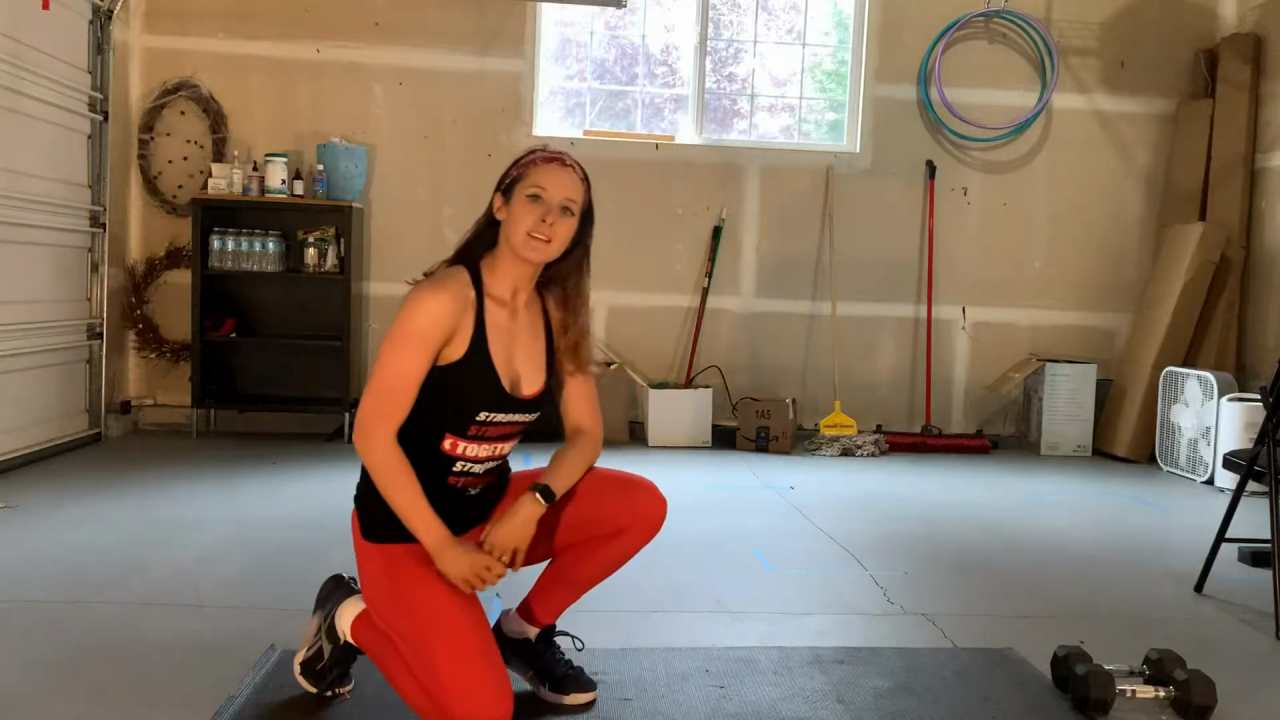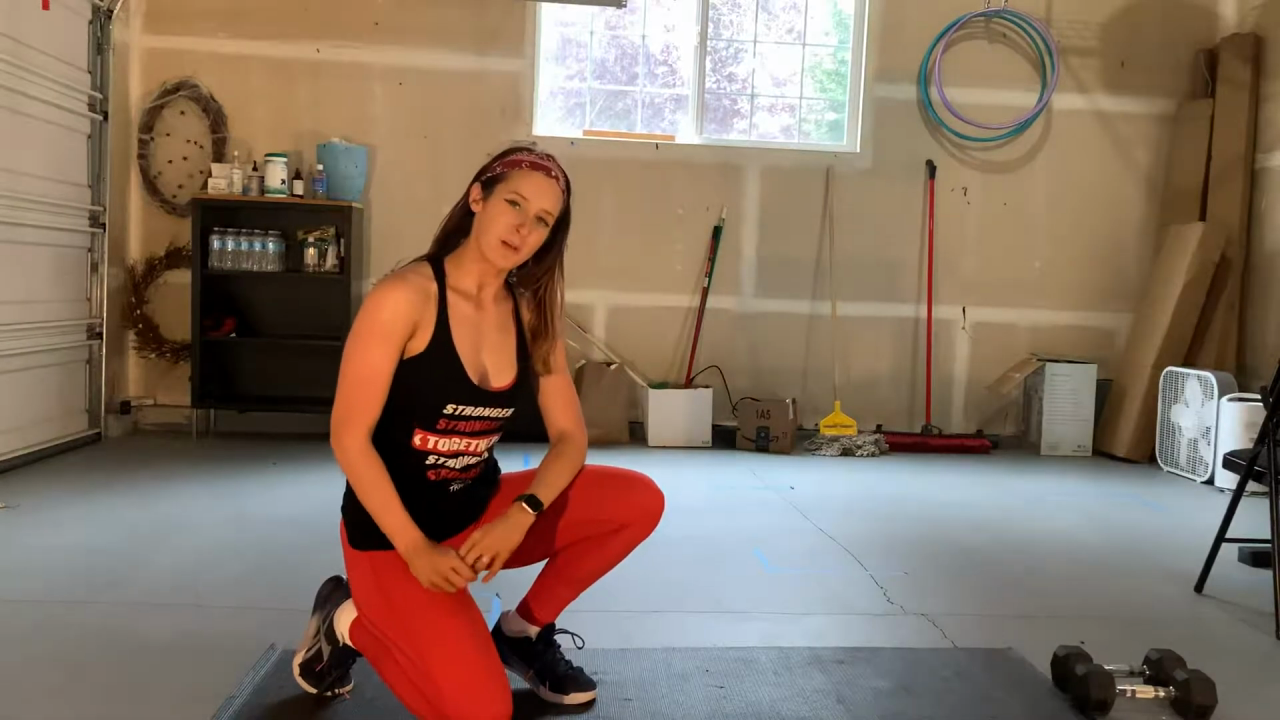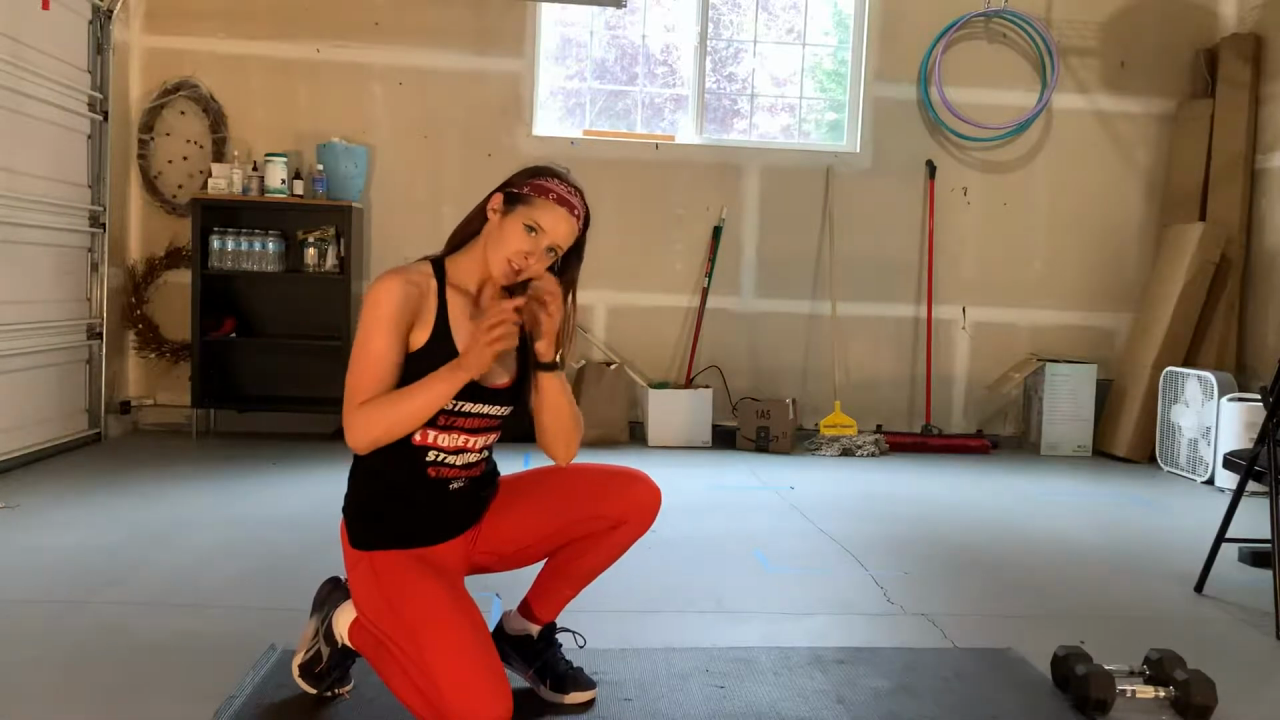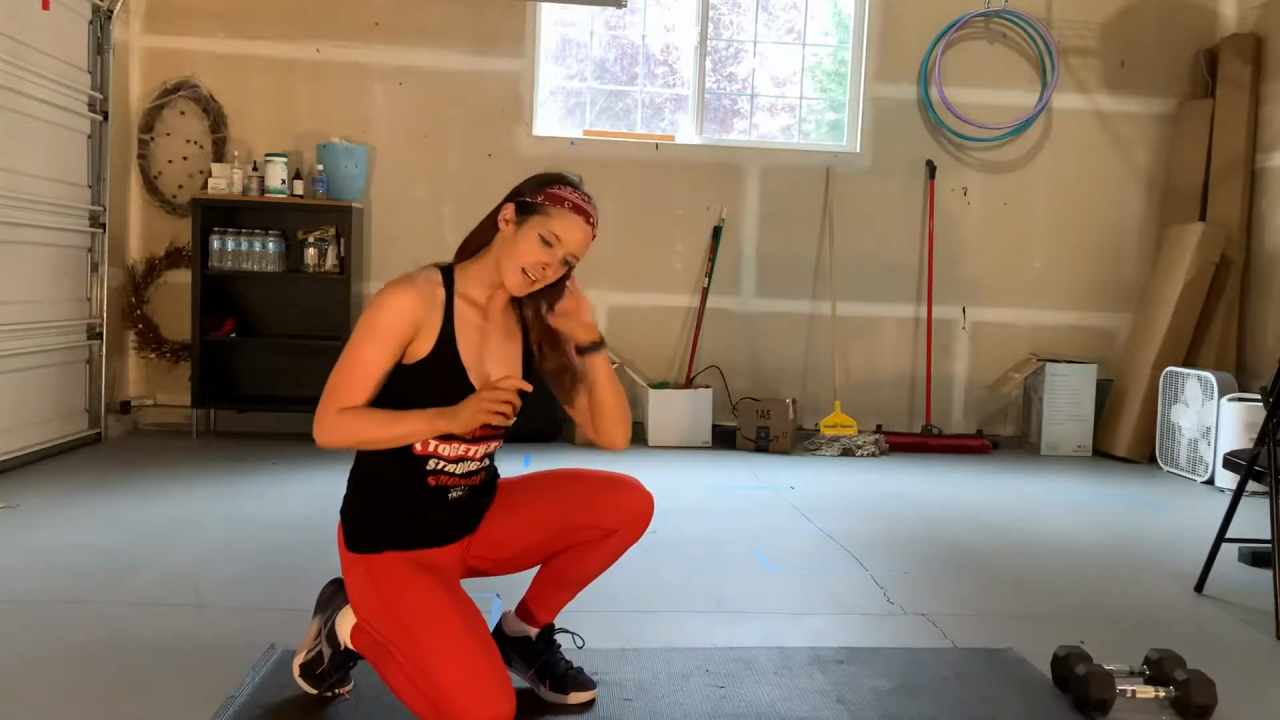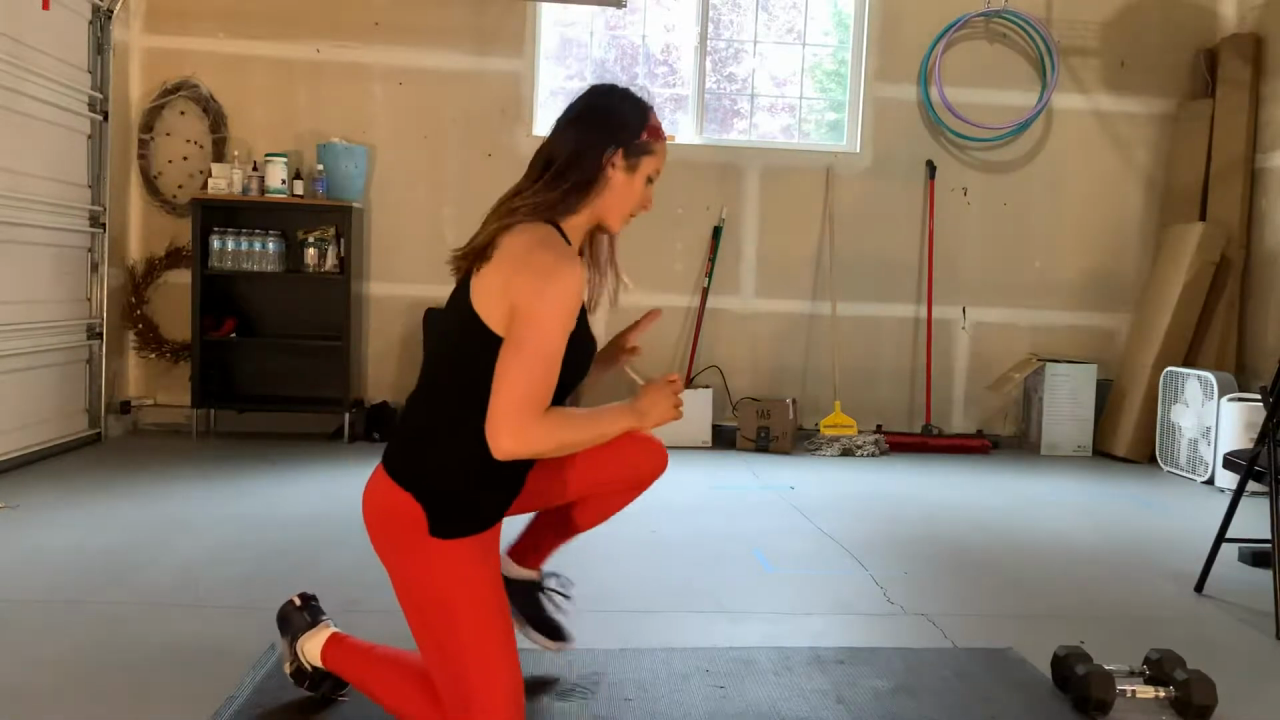
dt=0.7s
person 1, frame 1
left shoulder: (558, 315)
right shoulder: (444, 299)
left elbow: (584, 432)
right elbow: (373, 435)
left wrist: (532, 505)
right wrist: (443, 546)
left hip: (493, 508)
right hip: (405, 527)
left knee: (642, 506)
left ankle: (525, 631)
right ankle: (351, 620)
person 1, frame 2
left shoulder: (532, 313)
right shoulder: (404, 296)
left elbow: (569, 435)
right elbow: (349, 437)
left wrist: (520, 518)
right wrist: (416, 549)
left hip: (481, 510)
right hip: (395, 533)
left knee: (638, 502)
left ankle: (524, 630)
right ankle: (349, 623)
person 1, frame 3
left shoulder: (528, 314)
right shoulder: (403, 290)
left elbow: (562, 451)
right elbow: (360, 432)
left wrist: (547, 353)
right wrist: (464, 366)
left hip: (479, 514)
right hip: (394, 535)
left knee: (635, 497)
left ankle: (525, 630)
right ankle: (348, 623)
person 1, frame 4
left shoulder: (536, 324)
right shoulder: (414, 300)
left elbow: (612, 436)
right elbow: (331, 424)
left wrist: (590, 343)
right wrist: (453, 419)
left hip: (478, 519)
right hip: (391, 542)
left knee: (628, 504)
left ankle: (524, 632)
right ankle: (352, 628)
person 1, frame 5
left shoulder: (538, 240)
right shoulder: (551, 264)
right elbow: (513, 434)
left wrist: (600, 359)
right wrist: (633, 412)
left hip: (480, 476)
right hip: (430, 508)
left knee: (644, 458)
left ankle: (518, 572)
right ankle: (321, 643)
